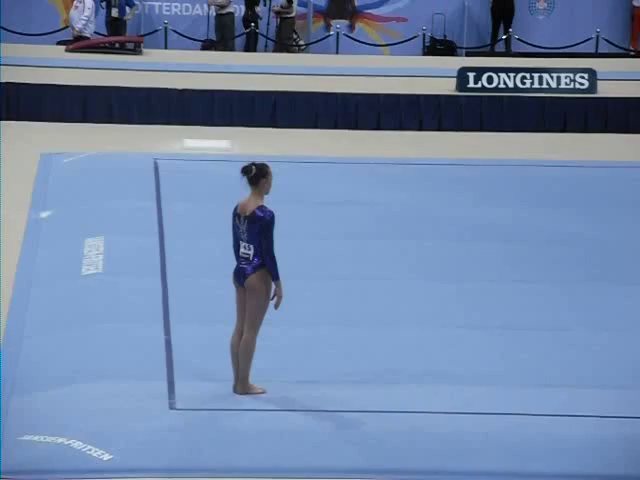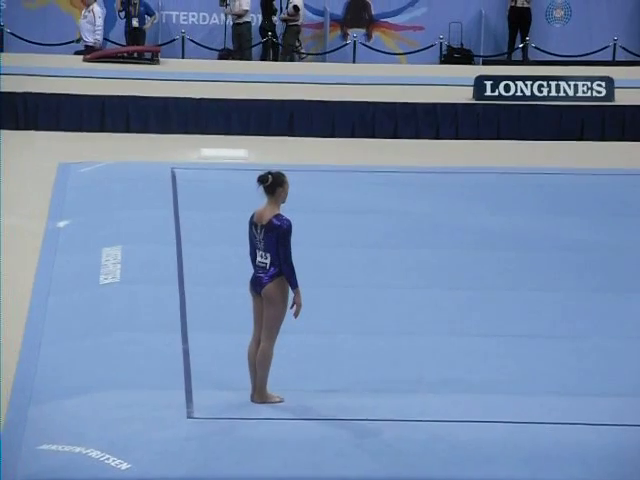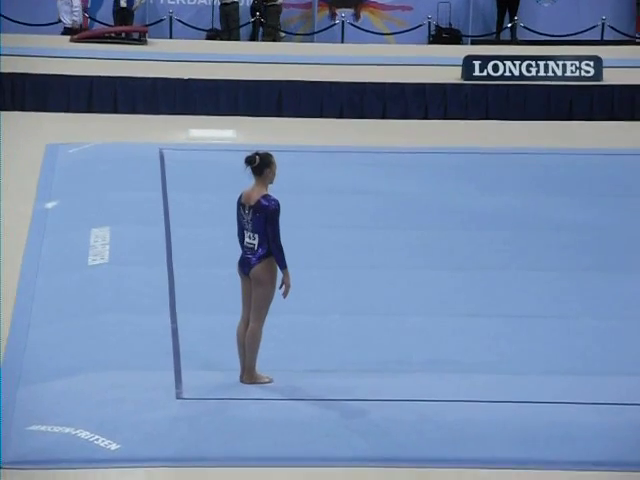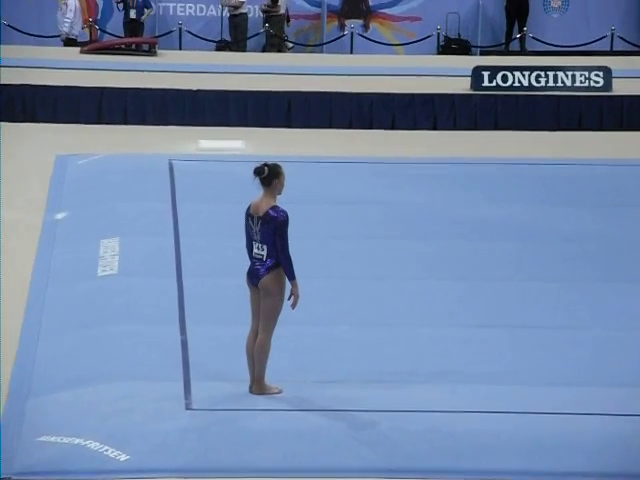
dt=0.3s
person 1, frame 1
left shoulder: (238, 208)
right shoulder: (266, 214)
right elbow: (268, 252)
right wrist: (278, 284)
left hip: (240, 272)
right hip: (257, 276)
left knee: (240, 328)
right knee: (250, 331)
left ankle: (237, 381)
right ankle: (244, 384)
person 1, frame 2
left shoulder: (254, 217)
right shoulder: (282, 223)
right elbow: (286, 261)
right wrist: (296, 292)
left hip: (256, 281)
right hip: (274, 284)
left knee: (256, 337)
right knee: (268, 340)
left ankle: (255, 390)
right ankle: (261, 393)
person 1, frame 3
left shoulder: (242, 198)
right shoulder: (270, 204)
right elbow: (274, 241)
right wrist: (285, 272)
left hip: (244, 261)
right hip: (262, 265)
left knee: (245, 318)
right knee: (256, 321)
left ankle: (244, 370)
right ankle: (250, 373)
person 1, frame 4
left shoulder: (250, 208)
right shoulder: (279, 214)
right elbow: (283, 252)
right wrist: (294, 283)
left hip: (253, 272)
right hip: (271, 276)
left knee: (255, 328)
right knee: (265, 332)
left ankle: (253, 381)
right ankle: (260, 384)
